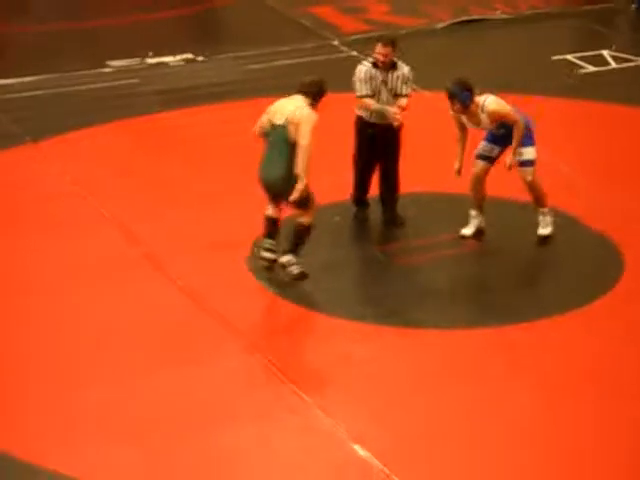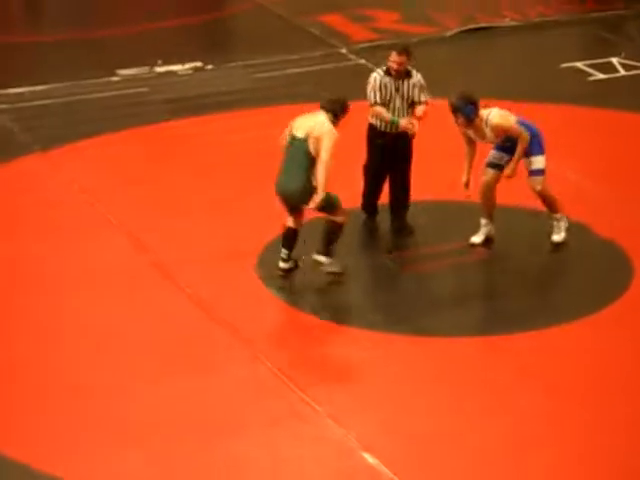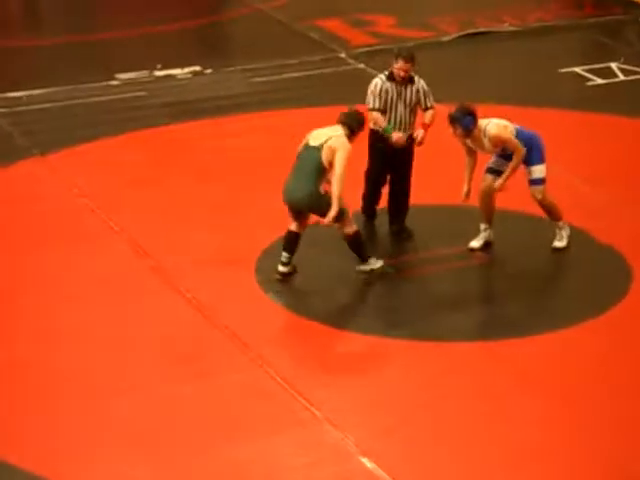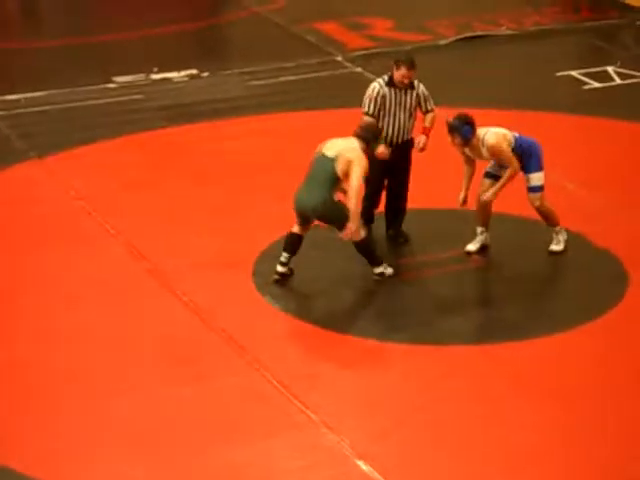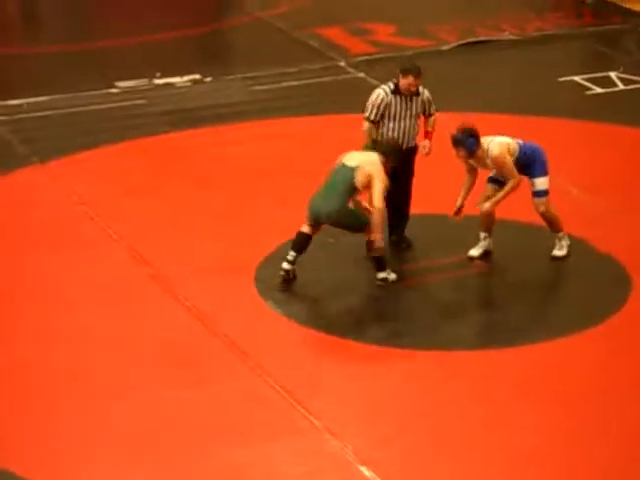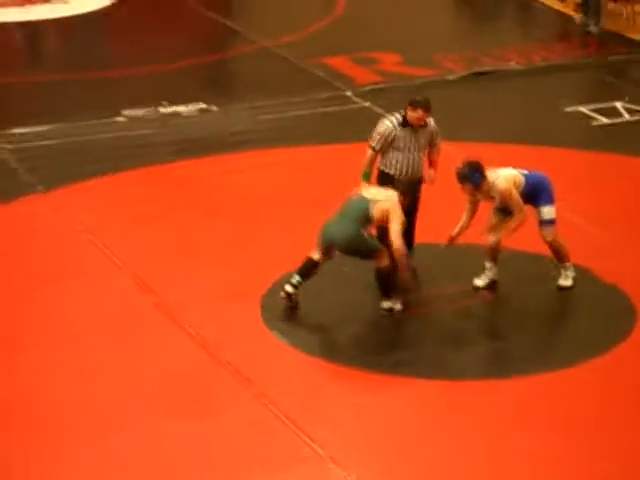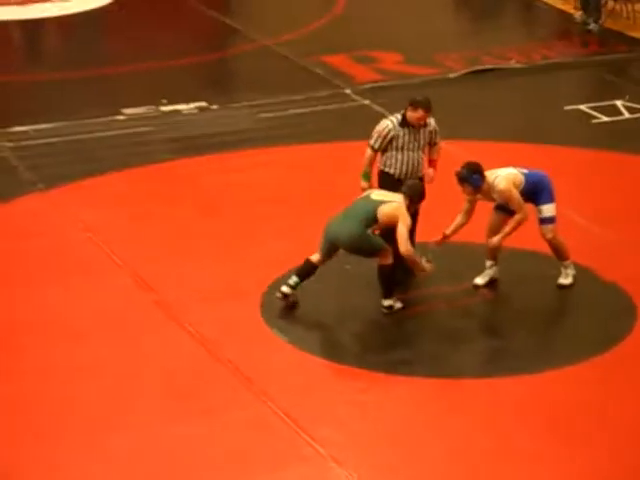
dt=0.1s
person 1, frame 1
left shoulder: (403, 70)
right shoulder: (364, 69)
left elbow: (405, 97)
right elbow: (363, 100)
left wrist: (400, 111)
right wrist: (385, 109)
left hip: (390, 127)
right hip: (367, 126)
left knee: (390, 169)
right knee: (364, 168)
left ankle: (390, 210)
right ankle: (360, 205)
person 1, frame 2
left shoulder: (416, 79)
right shoulder: (377, 77)
left elbow: (422, 104)
right elbow: (375, 108)
left wrist: (415, 119)
right wrist: (397, 121)
left hip: (403, 136)
right hip: (380, 134)
left knee: (401, 178)
right knee: (374, 175)
left ankle: (399, 219)
right ankle: (369, 214)
person 1, frame 3
left shoulder: (419, 84)
right shoulder: (379, 83)
left elbow: (430, 109)
right elbow: (374, 113)
left wrist: (423, 129)
right wrist: (391, 132)
left hip: (406, 141)
right hip: (381, 139)
left knee: (402, 183)
right knee: (375, 179)
left ankle: (398, 223)
right ankle: (368, 216)
person 1, frame 4
left shoulder: (418, 89)
right shoulder: (378, 87)
left elbow: (430, 112)
right elbow: (368, 118)
left wrist: (425, 134)
left hip: (403, 145)
left knee: (399, 188)
right knee: (374, 184)
left ankle: (394, 227)
right ankle: (366, 221)
person 1, frame 5
left shoulder: (423, 95)
right shoulder: (382, 94)
left elbow: (430, 115)
right elbow: (368, 124)
left wrist: (427, 138)
left hip: (407, 152)
left knee: (402, 195)
left ankle: (397, 233)
person 1, frame 6
left shoulder: (429, 125)
right shoulder: (389, 125)
left elbow: (434, 145)
right elbow: (372, 151)
left wrist: (432, 168)
right wrist: (366, 179)
left hip: (413, 182)
right hip: (389, 181)
left knee: (409, 225)
person 1, frame 7
left shoulder: (430, 125)
right shoulder: (389, 125)
left elbow: (434, 144)
right elbow: (371, 151)
left wrist: (432, 167)
right wrist: (365, 177)
left hip: (415, 181)
right hip: (390, 180)
left knee: (409, 223)
left ankle: (402, 262)
person 2, frame 1
left shoulder: (277, 104)
right shoulder: (307, 113)
left elbow: (258, 131)
right elbow: (303, 147)
right wrist: (302, 181)
left hip: (265, 170)
right hip: (284, 174)
left knee: (275, 205)
right knee: (306, 211)
left ankle: (268, 250)
right ankle: (289, 257)
person 2, frame 2
left shoulder: (299, 121)
right shoulder: (329, 131)
right elbow: (324, 160)
right wrist: (320, 193)
left hip: (282, 183)
right hip: (302, 186)
left knee: (296, 218)
right knee: (338, 213)
left ankle: (285, 262)
right ankle: (324, 255)
person 2, frame 3
left shoulder: (315, 132)
right shoulder: (343, 144)
right elbow: (338, 174)
right wrist: (334, 207)
left hip: (290, 190)
right hip: (309, 194)
left knee: (299, 223)
right knee: (346, 221)
left ankle: (284, 266)
right ankle: (366, 262)
person 2, frame 4
left shoulder: (330, 142)
right shoulder: (359, 158)
right elbow: (355, 189)
left wrist: (343, 188)
right wrist: (353, 222)
left hip: (301, 197)
right hip: (321, 204)
left knee: (301, 226)
right knee: (356, 230)
left ankle: (282, 268)
right ankle: (379, 268)
person 2, frame 5
left shoulder: (351, 155)
right shoulder: (379, 172)
right elbow: (378, 206)
left wrist: (360, 204)
right wrist: (378, 237)
left hip: (317, 203)
right hip: (337, 210)
left knee: (310, 226)
right knee: (372, 229)
left ankle: (288, 266)
right ankle: (382, 274)
person 2, frame 6
left shoulder: (367, 188)
right shoulder: (395, 209)
right elbow: (397, 245)
right wrist: (403, 271)
left hip: (329, 229)
right hip: (347, 237)
left knee: (320, 254)
right knee: (382, 256)
left ankle: (291, 288)
right ankle: (388, 302)
person 2, frame 7
left shoulder: (375, 192)
right shoulder: (402, 213)
right elbow: (405, 250)
right wrist: (421, 266)
left hip: (333, 226)
right hip: (352, 234)
left knee: (321, 256)
right knee: (386, 254)
left ankle: (287, 289)
right ankle: (388, 301)
person 3, frame 1
left shoulder: (491, 108)
right shoulder: (457, 113)
left elbow: (519, 122)
right elbow: (462, 134)
left wrist: (512, 153)
right wrist: (459, 160)
left hip: (519, 130)
right hip: (496, 133)
left knee: (528, 178)
right knee: (477, 173)
left ankle: (545, 216)
right ankle: (476, 219)
person 3, frame 2
left shoulder: (495, 122)
right shoulder: (464, 127)
left elbow: (525, 137)
right elbow: (470, 146)
left wrist: (513, 165)
right wrist: (466, 174)
left hip: (528, 138)
right hip: (506, 142)
left knee: (538, 187)
right knee: (486, 183)
left ankle: (559, 221)
right ankle: (486, 227)
person 3, frame 3
left shoulder: (493, 133)
right shoulder: (464, 136)
left elbow: (520, 151)
right elbow: (471, 156)
left wrist: (504, 179)
right wrist: (467, 184)
left hip: (529, 146)
right hip: (506, 150)
left knee: (539, 196)
right knee: (485, 189)
left ankle: (562, 228)
right ankle: (485, 232)
person 3, frame 4
left shoulder: (491, 142)
right shoulder: (464, 146)
left elbow: (514, 167)
right elbow: (470, 165)
left wrist: (494, 191)
right wrist: (464, 192)
left hip: (528, 153)
right hip: (507, 153)
left knee: (536, 202)
right knee: (482, 195)
left ankle: (559, 234)
right ankle: (482, 236)
person 3, frame 5
left shoulder: (495, 153)
right shoulder: (468, 155)
left elbow: (515, 180)
right elbow: (471, 174)
left wrist: (494, 203)
right wrist: (461, 200)
left hip: (533, 158)
right hip: (512, 162)
left knee: (542, 208)
right knee: (486, 199)
left ankle: (562, 240)
right ankle: (485, 241)
person 3, frame 6
left shoulder: (501, 187)
right shoulder: (475, 189)
left elbow: (520, 215)
right elbow: (469, 213)
left wrist: (498, 236)
right wrist: (455, 234)
left hip: (539, 188)
right hip: (519, 190)
left knee: (548, 237)
right knee: (493, 228)
left ankle: (567, 270)
right ankle: (491, 270)
person 3, frame 7
left shoulder: (502, 187)
right shoulder: (474, 190)
left elbow: (522, 214)
right elbow: (464, 215)
left wrist: (501, 237)
right wrist: (447, 234)
left hip: (540, 185)
right hip: (518, 188)
left knee: (549, 235)
right knee: (492, 228)
left ankle: (568, 269)
right ankle: (491, 269)
